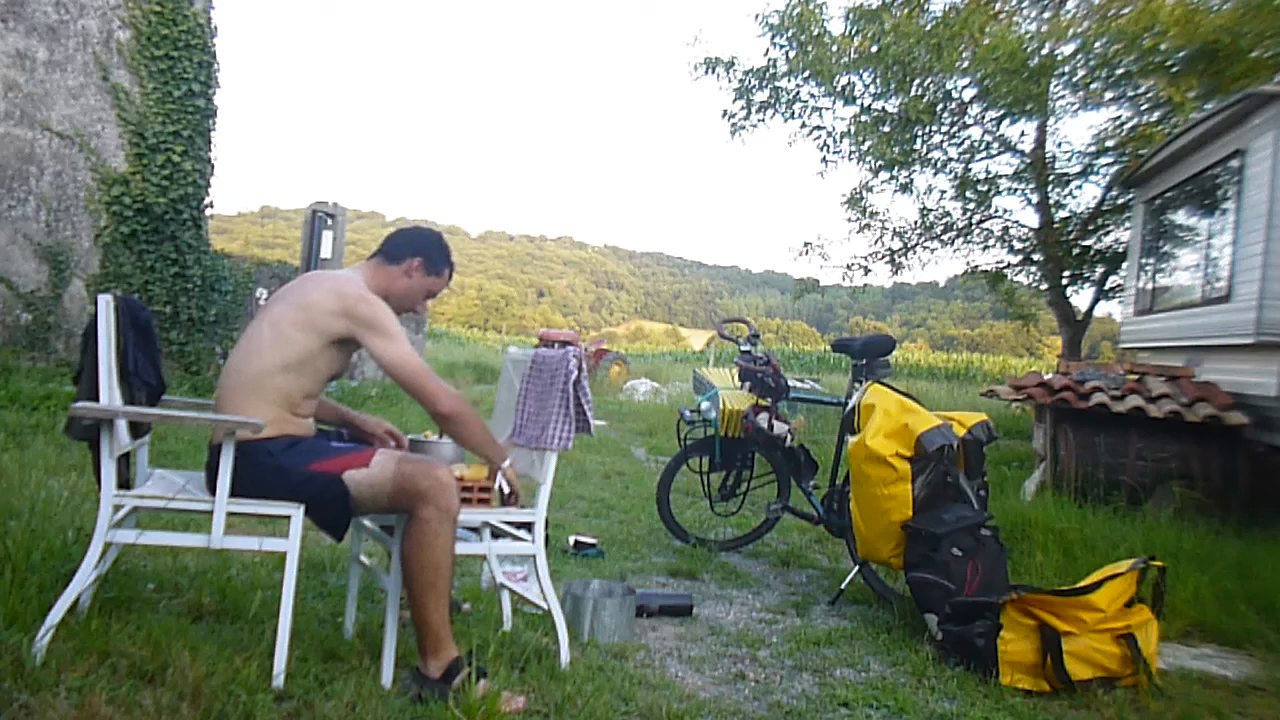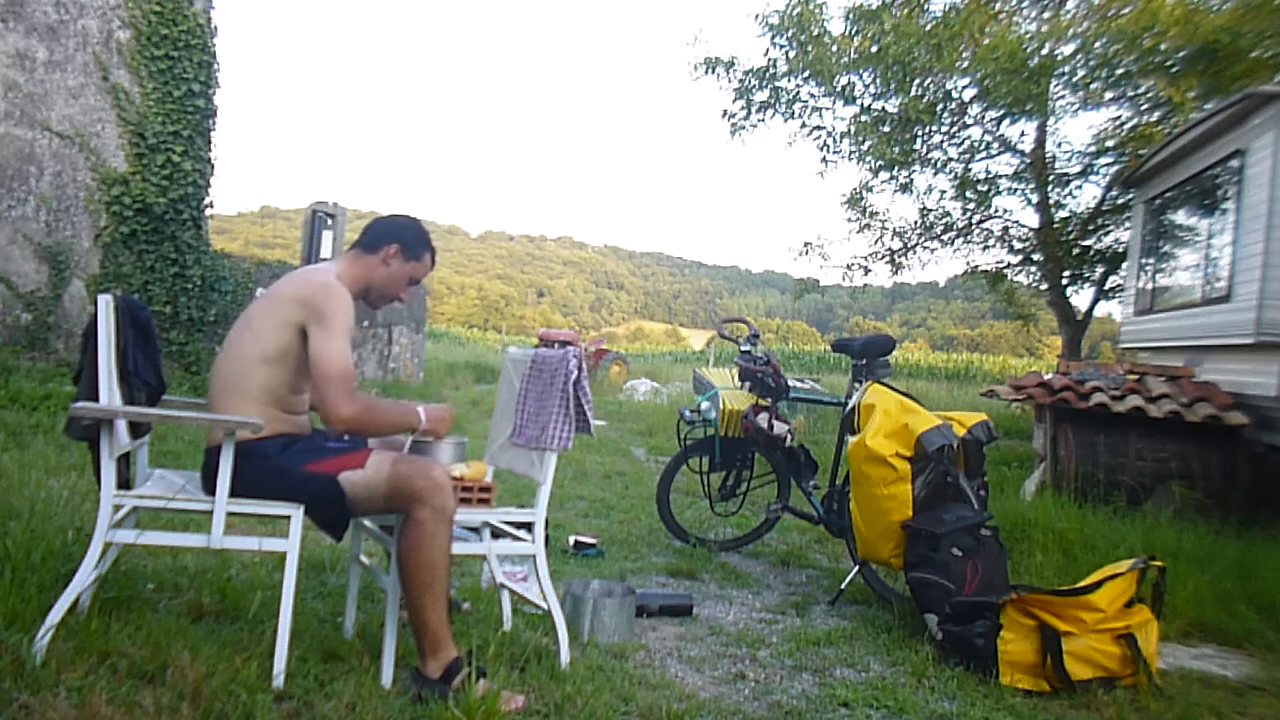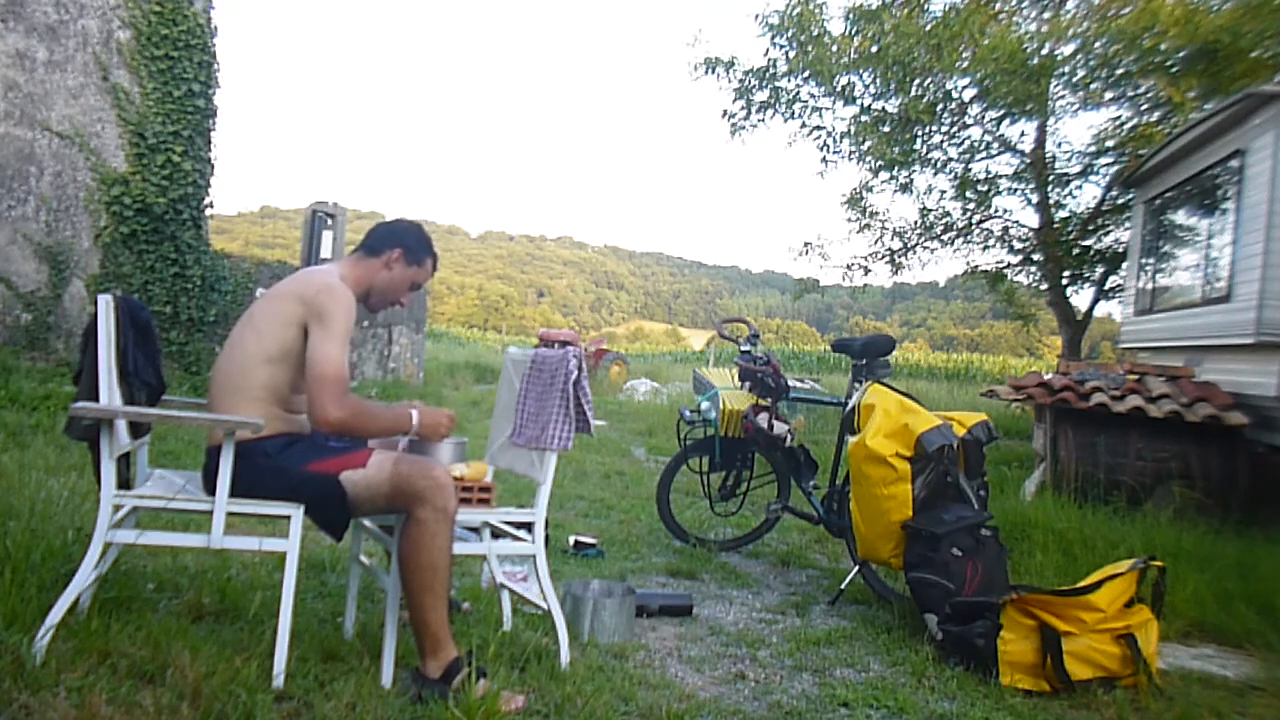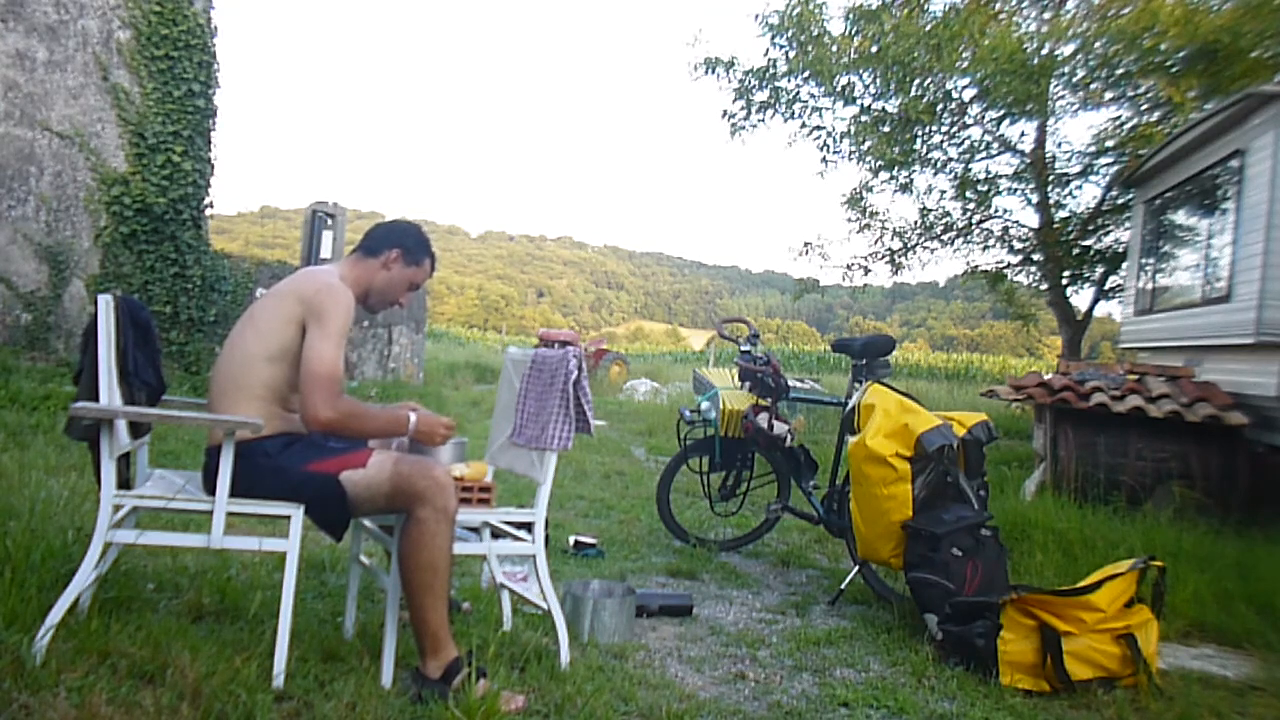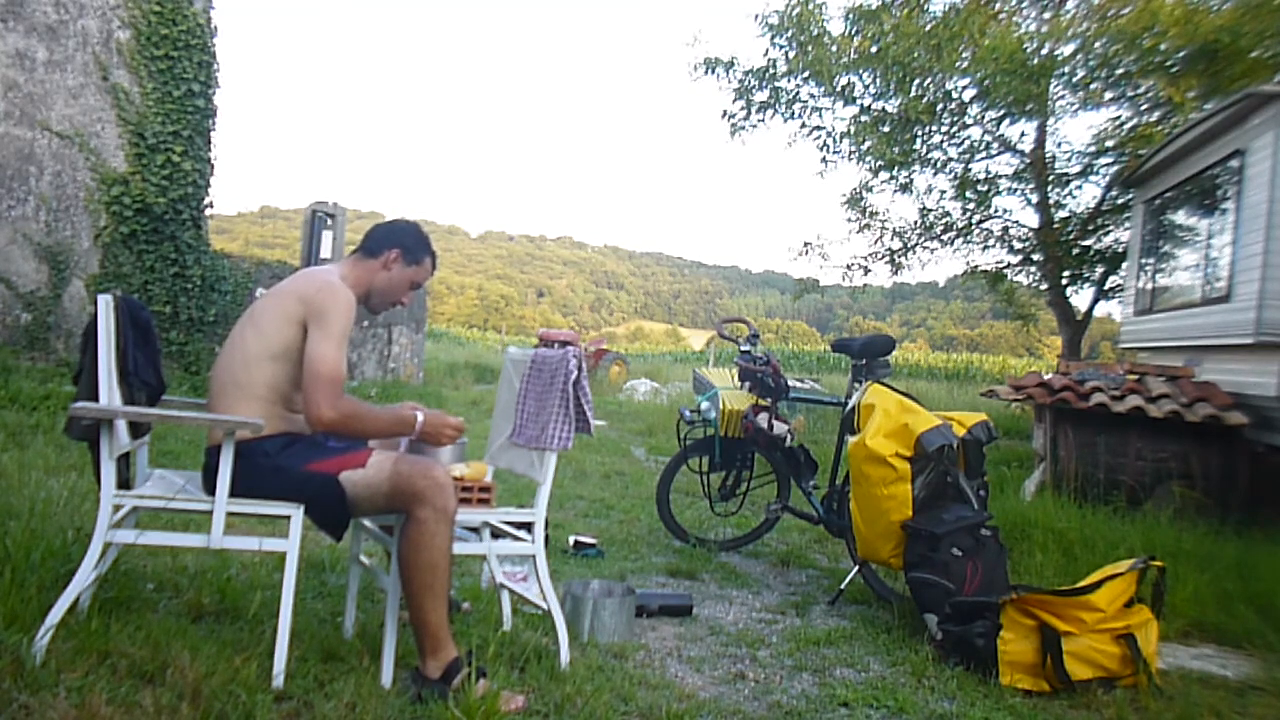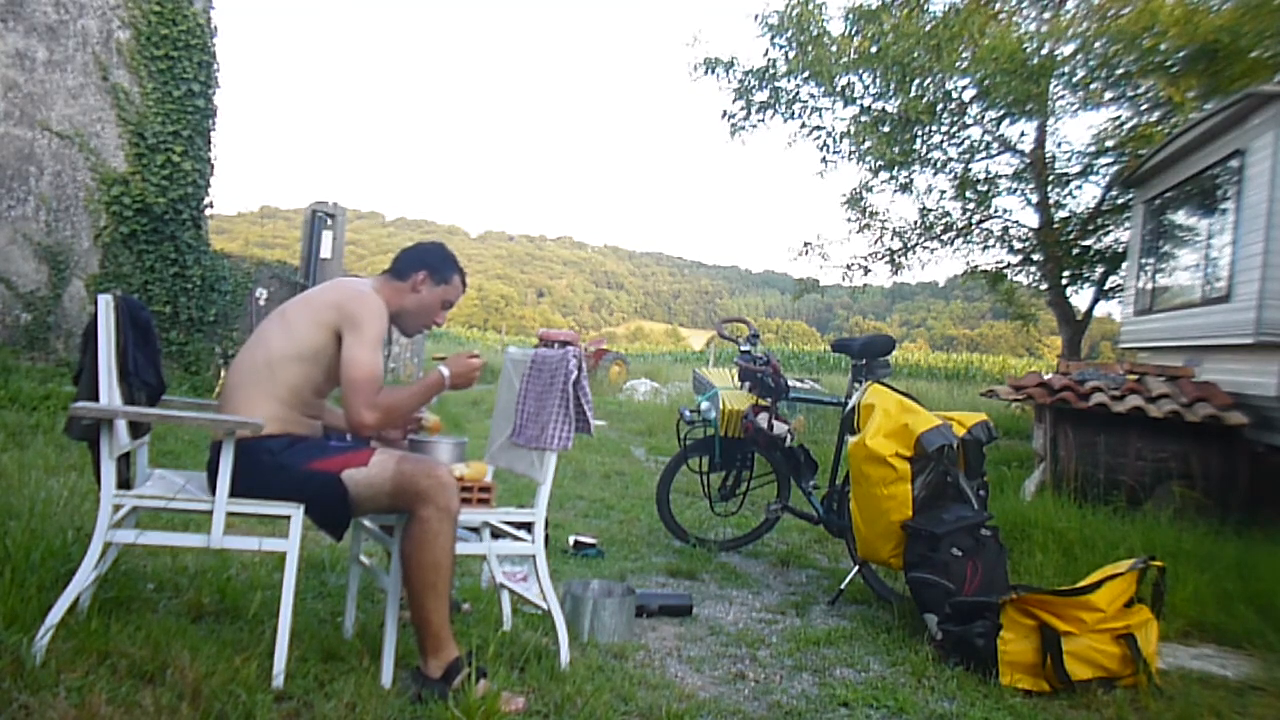
dt=0.7s
person 1, frame 1
left shoulder: (324, 287)
right shoulder: (359, 302)
right elbow: (442, 402)
left wrist: (352, 420)
right wrist: (500, 461)
left hip: (261, 448)
right hip: (264, 457)
left knee: (408, 461)
right knee: (434, 485)
left ankle: (427, 594)
right ankle: (439, 668)
person 1, frame 2
left shoulder: (314, 284)
right shoulder: (329, 294)
right elbow: (342, 412)
left wrist: (405, 417)
right wrist: (420, 416)
left hip: (265, 447)
right hip: (256, 457)
left knee: (404, 458)
right knee: (429, 485)
left ankle: (426, 596)
right ankle: (439, 670)
person 1, frame 3
left shoulder: (316, 284)
right shoulder: (332, 293)
right elbow: (330, 414)
left wrist: (395, 414)
right wrist: (412, 420)
left hip: (261, 448)
right hip: (259, 456)
left knee: (403, 460)
right knee: (430, 484)
left ankle: (426, 595)
right ankle: (439, 669)
person 1, frame 4
left shoulder: (314, 284)
right shoulder: (333, 292)
right elbow: (322, 412)
left wrist: (389, 415)
right wrist: (409, 424)
left hip: (254, 450)
right hip: (259, 456)
left knee: (388, 448)
right knee: (431, 484)
left ankle: (426, 595)
right ankle: (439, 670)
person 1, frame 5
left shoulder: (316, 285)
right shoulder: (333, 293)
right elbow: (326, 412)
left wrist: (392, 417)
right wrist: (414, 423)
left hip: (255, 450)
right hip: (259, 457)
left knee: (396, 456)
right knee: (430, 485)
left ankle: (425, 593)
right ankle: (439, 669)
person 1, frame 6
left shoulder: (346, 298)
right shoulder: (365, 302)
right elbow: (365, 414)
left wrist: (381, 431)
right wrist: (442, 377)
left hip: (259, 450)
right hip: (263, 456)
left knee: (412, 470)
right knee: (433, 485)
left ankle: (427, 599)
right ankle: (440, 669)
